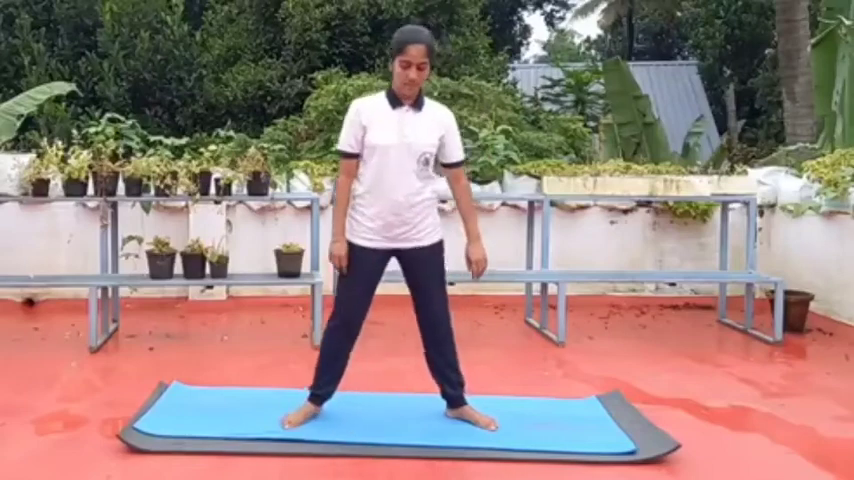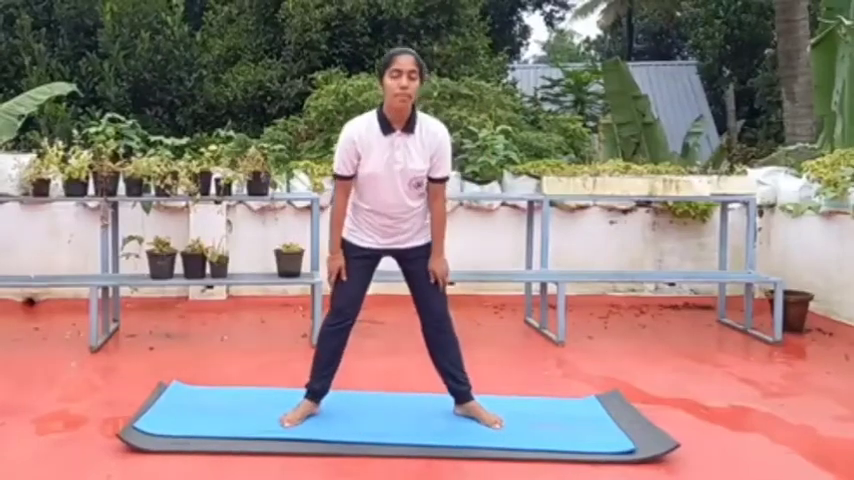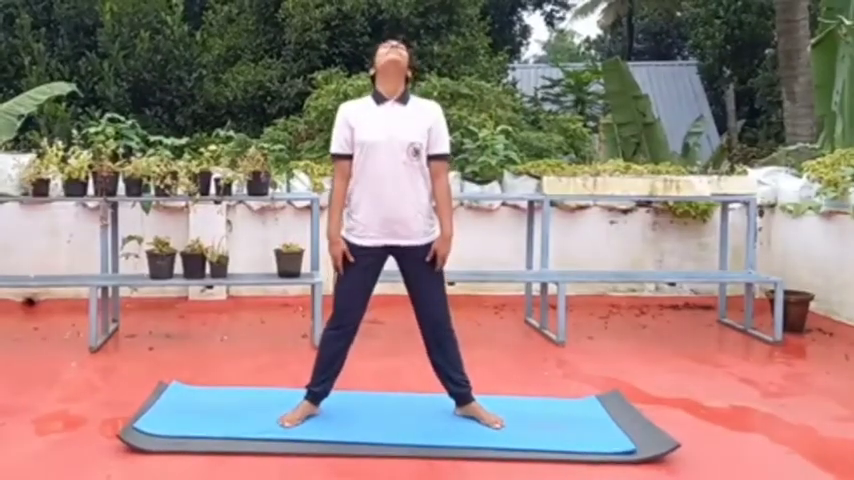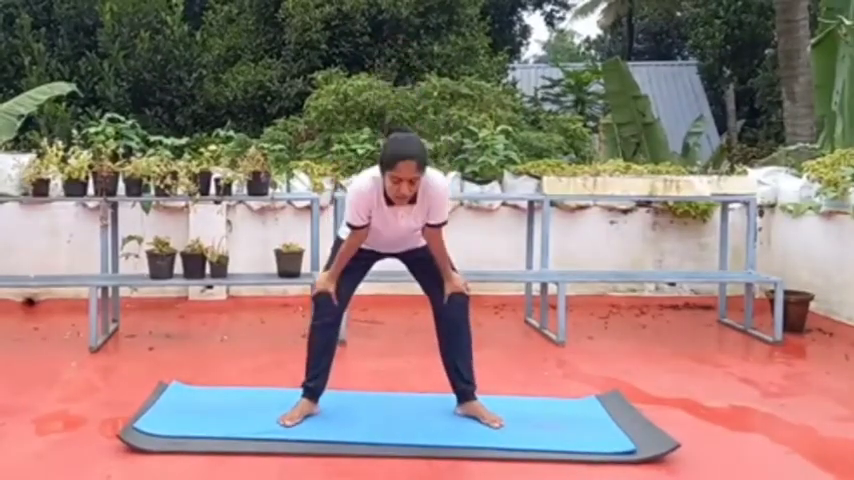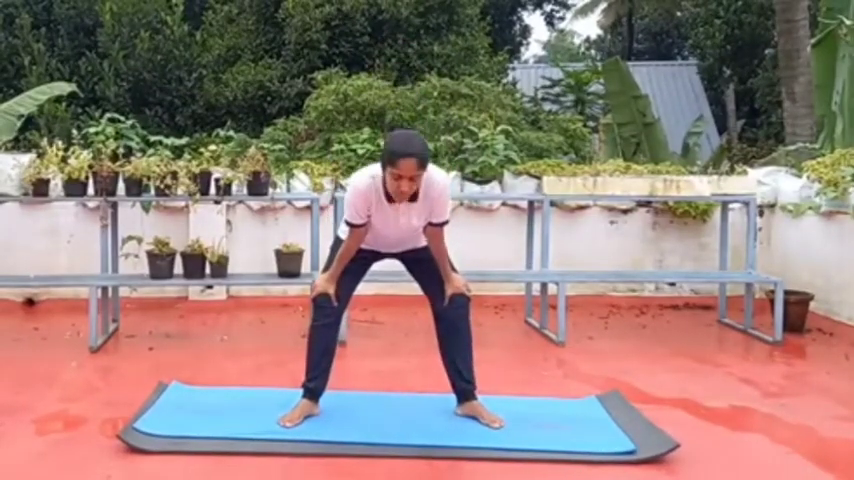
dt=1s
person 1, frame 1
left shoulder: (441, 118)
right shoulder: (363, 110)
left elbow: (458, 181)
right elbow: (346, 176)
left wrist: (475, 240)
right wrist: (337, 236)
left hip: (422, 238)
right hip: (366, 237)
left knee: (437, 321)
right knee: (345, 320)
left ankle: (457, 402)
right ankle: (316, 400)
person 1, frame 2
left shoulder: (435, 133)
right shoulder: (356, 131)
left elbow: (437, 197)
right elbow: (342, 194)
left wrist: (438, 254)
right wrist: (334, 250)
left hip: (416, 241)
right hip: (361, 240)
left knee: (437, 318)
right knee: (340, 316)
left ankle: (465, 399)
right ankle: (312, 399)
person 1, frame 3
left shoulder: (429, 111)
right shoulder: (351, 112)
left elbow: (439, 176)
right elbow: (341, 177)
left wrist: (446, 231)
right wrist: (334, 233)
left hip: (418, 236)
right hip: (362, 236)
left knee: (436, 320)
right knee: (343, 319)
left ankle: (465, 400)
right ankle: (312, 399)
person 1, frame 4
left shoulder: (437, 186)
right shoulder: (362, 187)
left elbow: (433, 238)
right elbow: (355, 238)
left wrist: (450, 277)
right wrist: (330, 276)
left hip: (415, 245)
right hip: (364, 245)
left knee: (454, 304)
right knee: (326, 306)
left ankle: (467, 399)
right ankle: (309, 398)
person 1, frame 5
left shoulder: (439, 183)
right shoulder: (362, 183)
left elbow: (435, 237)
right elbow: (355, 238)
left wrist: (449, 278)
right wrist: (330, 277)
left hip: (415, 245)
right hip: (363, 244)
left knee: (454, 305)
right knee: (326, 306)
left ankle: (467, 400)
right ankle: (309, 399)
